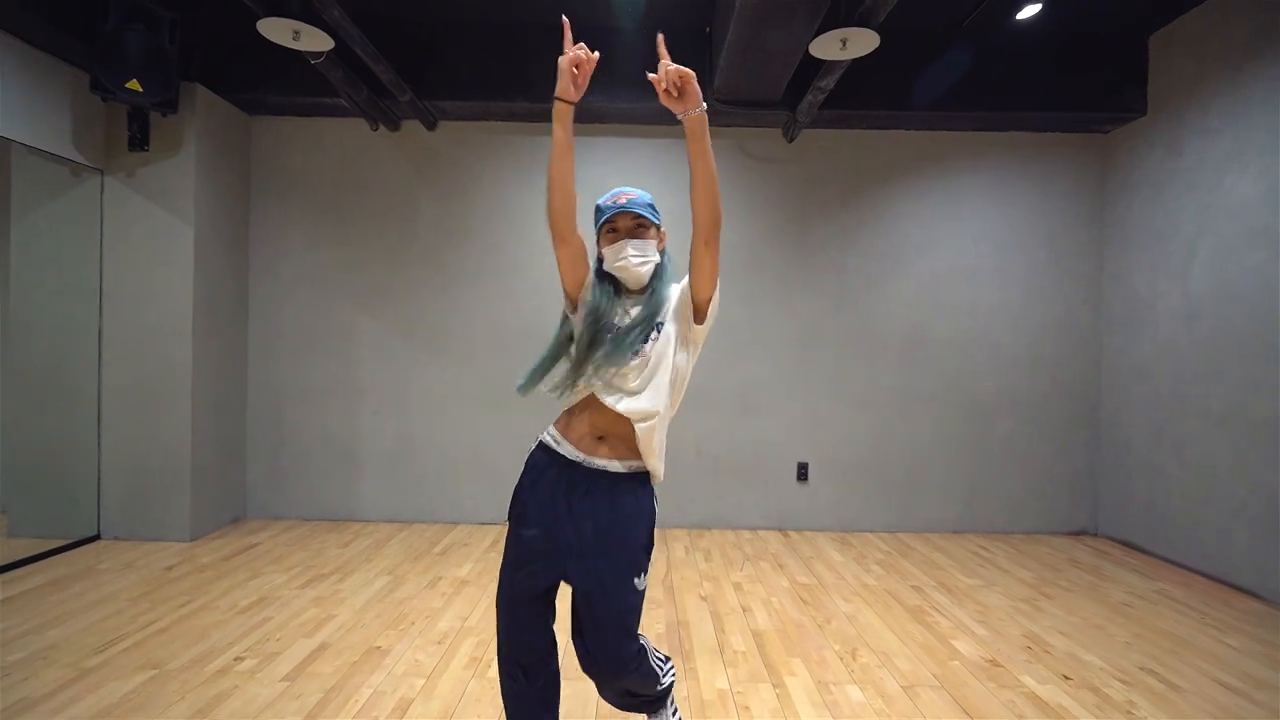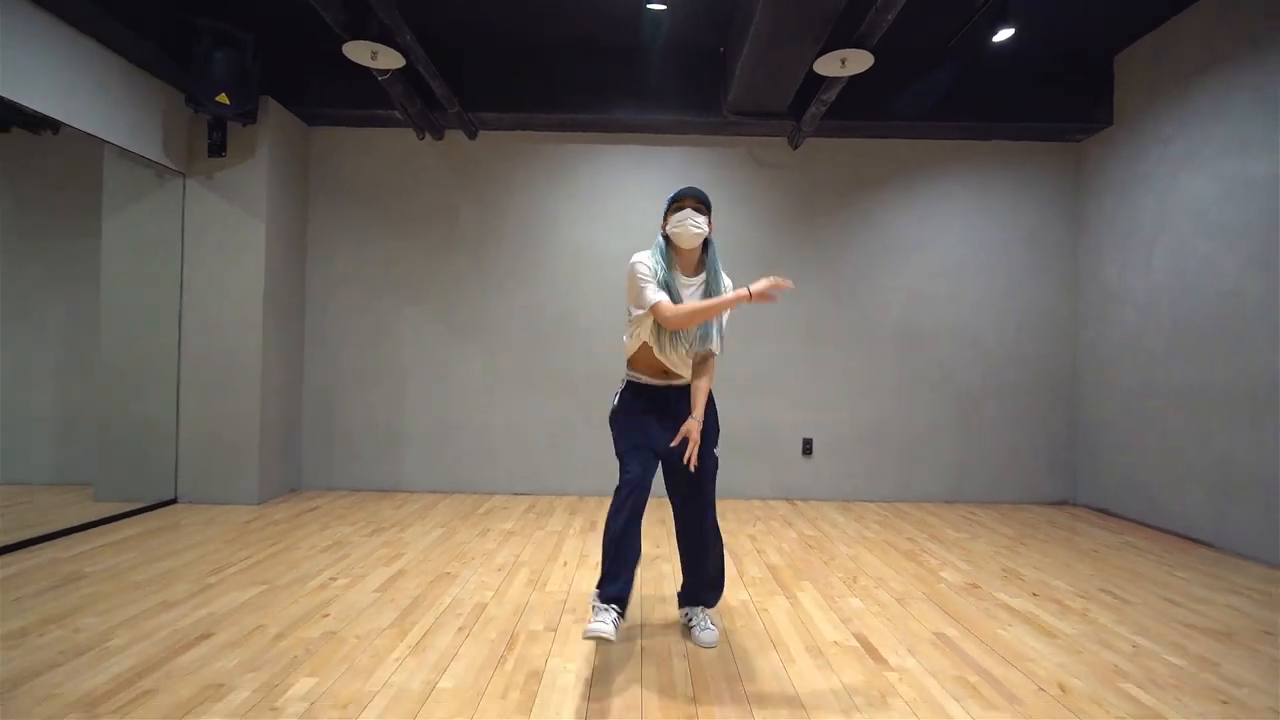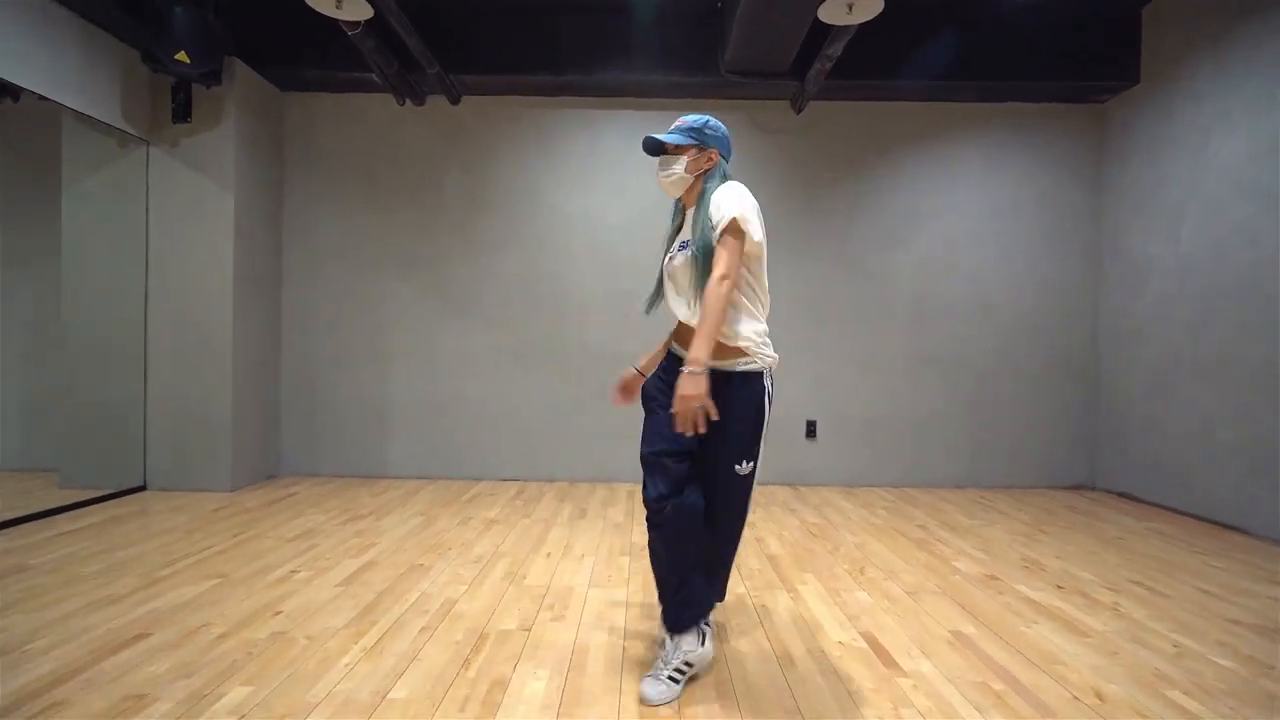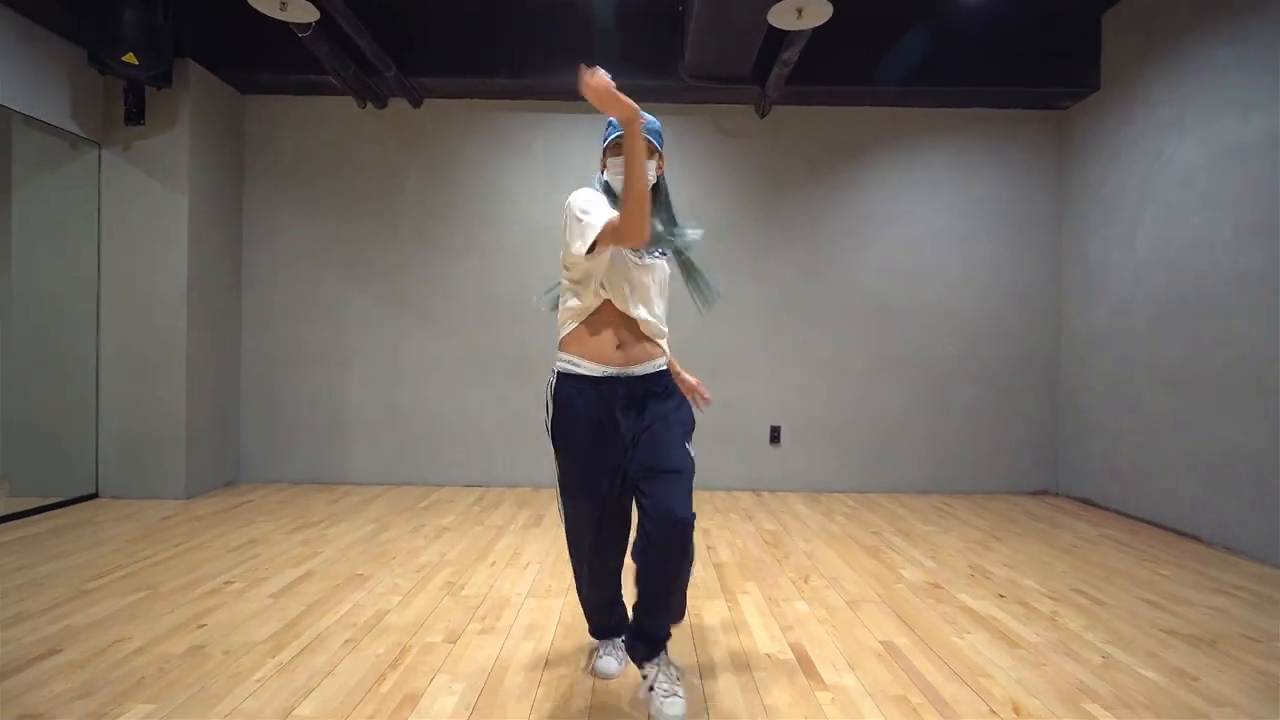
dt=1s
person 1, frame 1
left shoulder: (684, 309)
right shoulder: (589, 300)
left elbow: (706, 229)
right elbow: (561, 225)
left hip: (623, 492)
right hip: (554, 476)
left knee: (608, 646)
right knee: (521, 627)
person 1, frame 2
left shoulder: (719, 284)
right shoulder: (644, 266)
left elbow: (705, 359)
right elbow: (672, 318)
left wrist: (697, 417)
right wrist: (747, 295)
left hip: (690, 401)
right hip: (641, 400)
left knee: (697, 509)
right knee: (633, 489)
left ankle: (698, 603)
right ankle: (609, 603)
person 1, frame 3
left shoulder: (730, 195)
right shoulder: (686, 227)
left elbow: (724, 279)
left wrist: (696, 369)
right wrist: (644, 368)
left hip: (737, 387)
right hip: (676, 382)
left knee: (721, 517)
right knee: (668, 504)
left ankle: (697, 619)
right ankle: (685, 637)
person 1, frame 4
left shoulder: (654, 237)
right shoulder: (584, 205)
right elbow: (631, 229)
left wrist: (674, 369)
right wrist: (625, 119)
left hip: (653, 393)
right hip: (584, 393)
left knee: (670, 522)
right knee: (595, 533)
left ankle: (652, 650)
right ankle: (609, 632)
